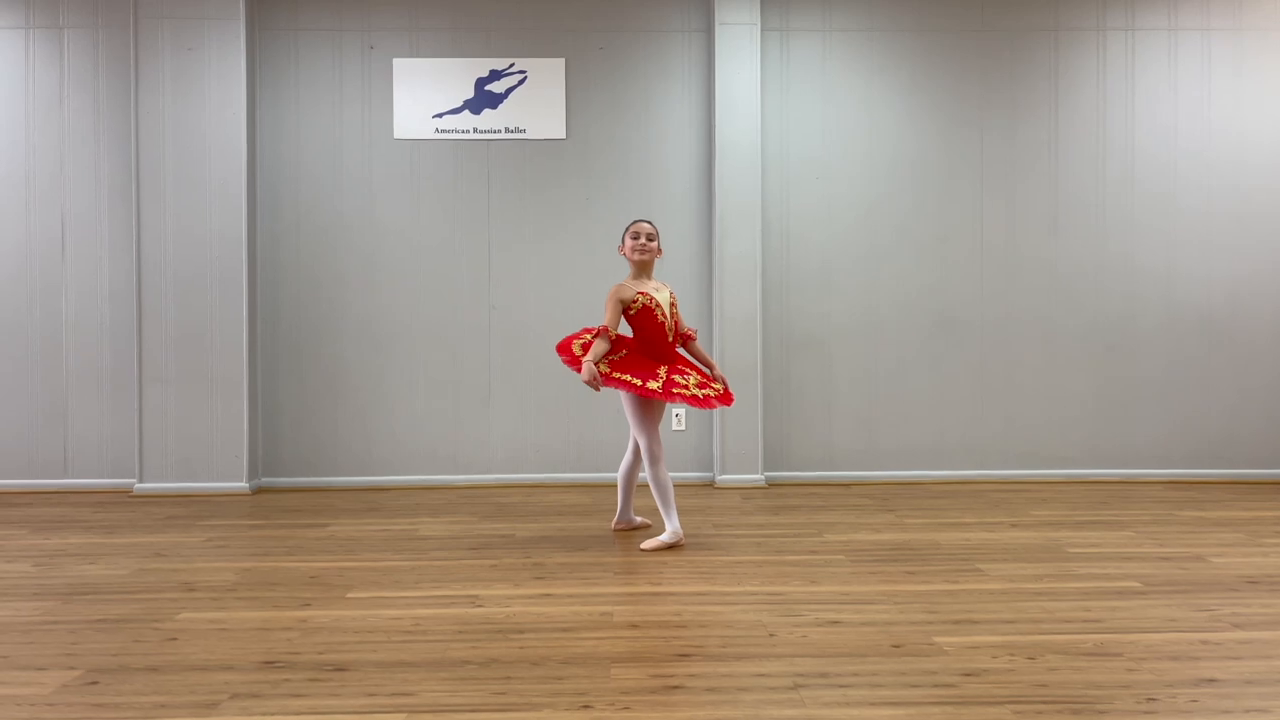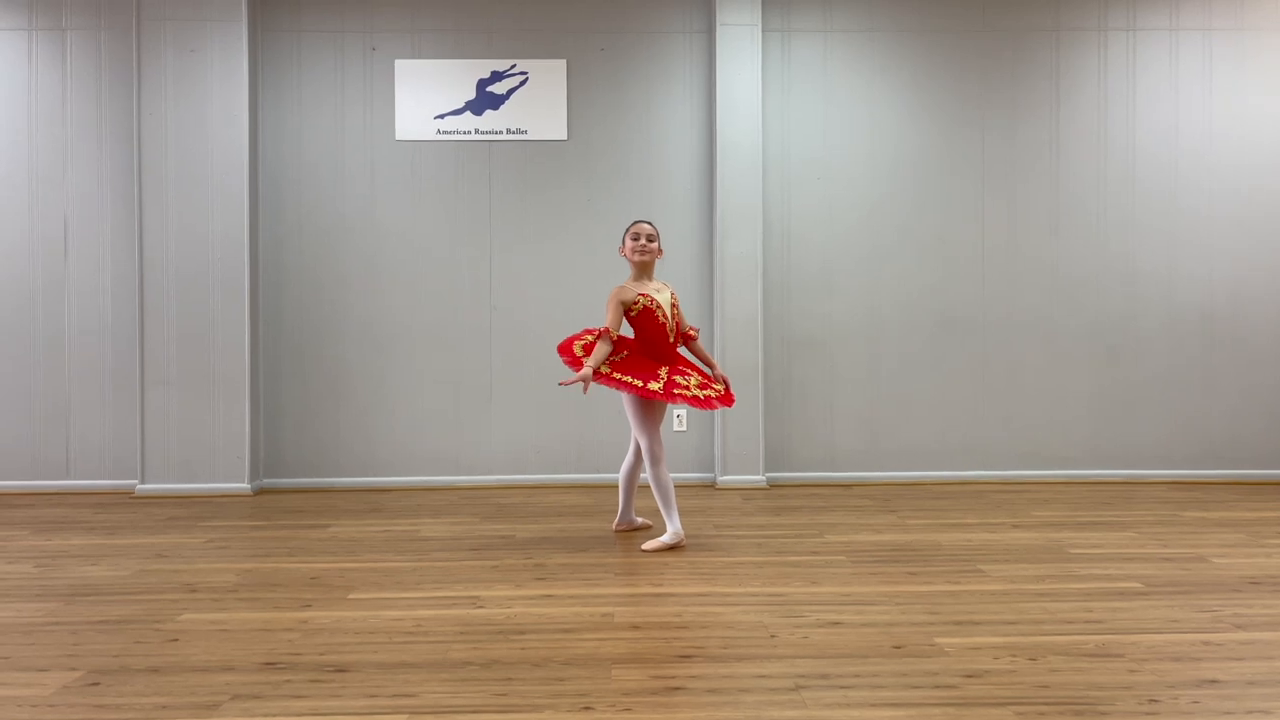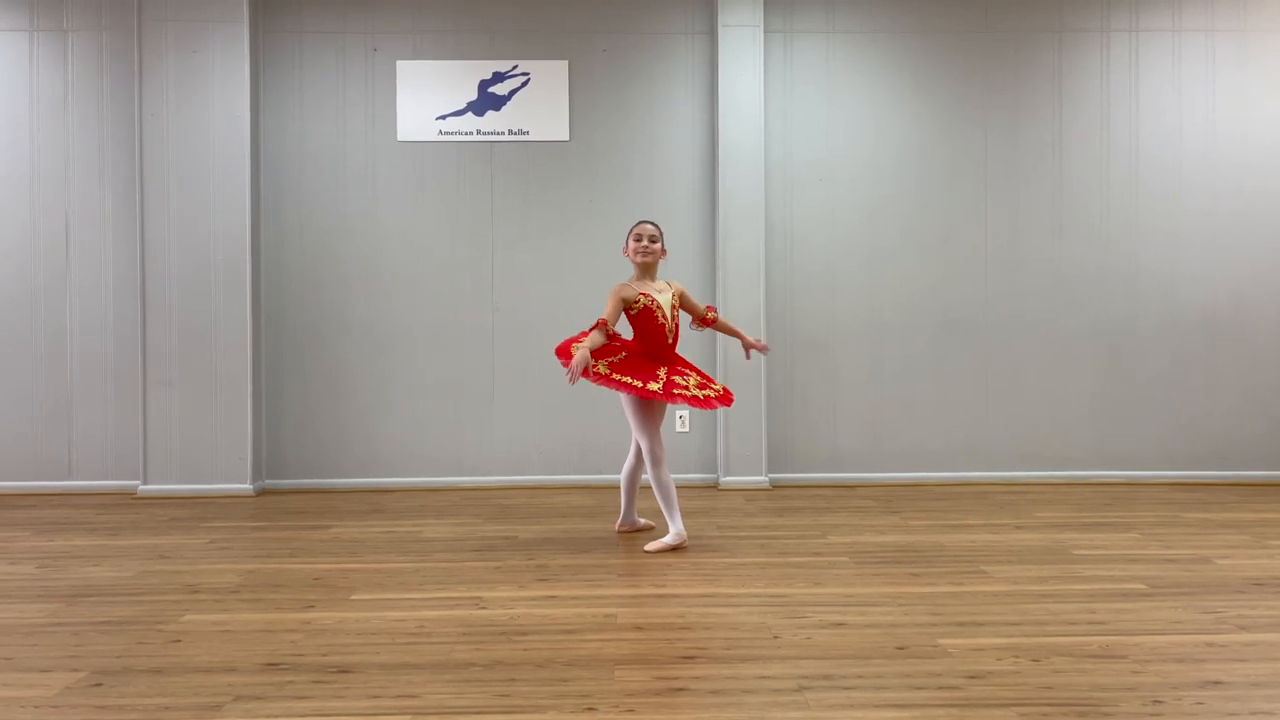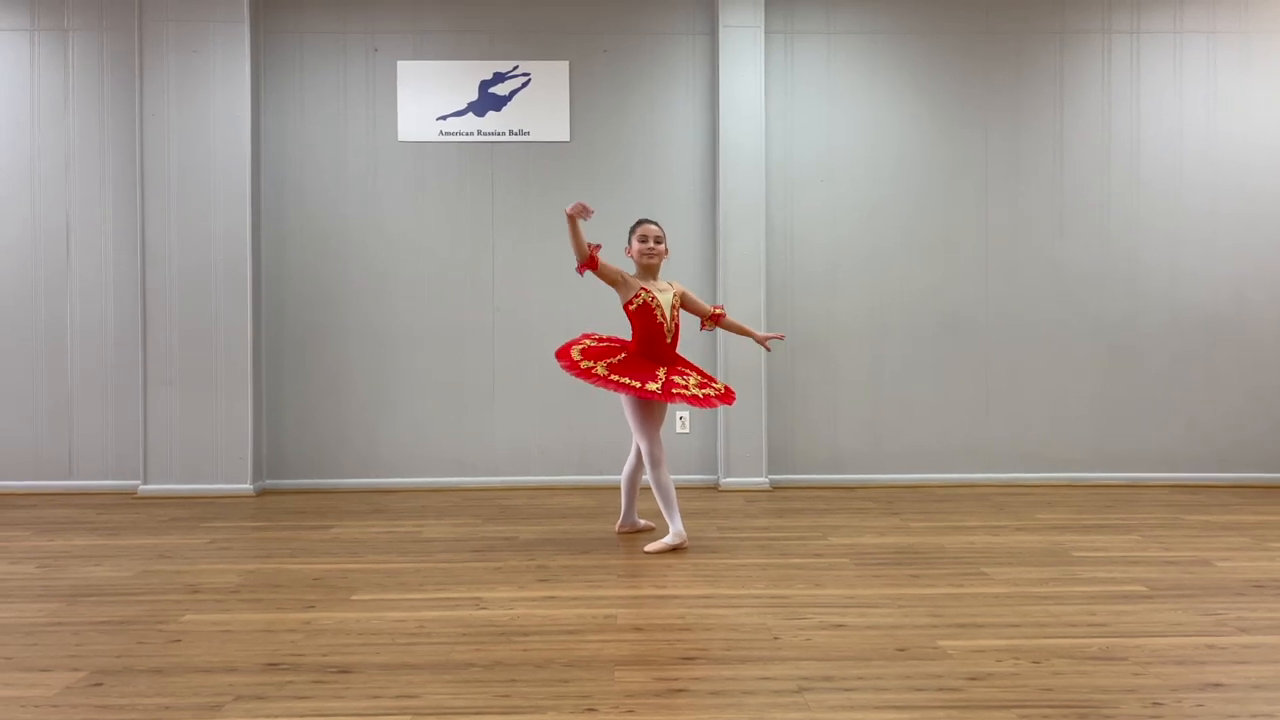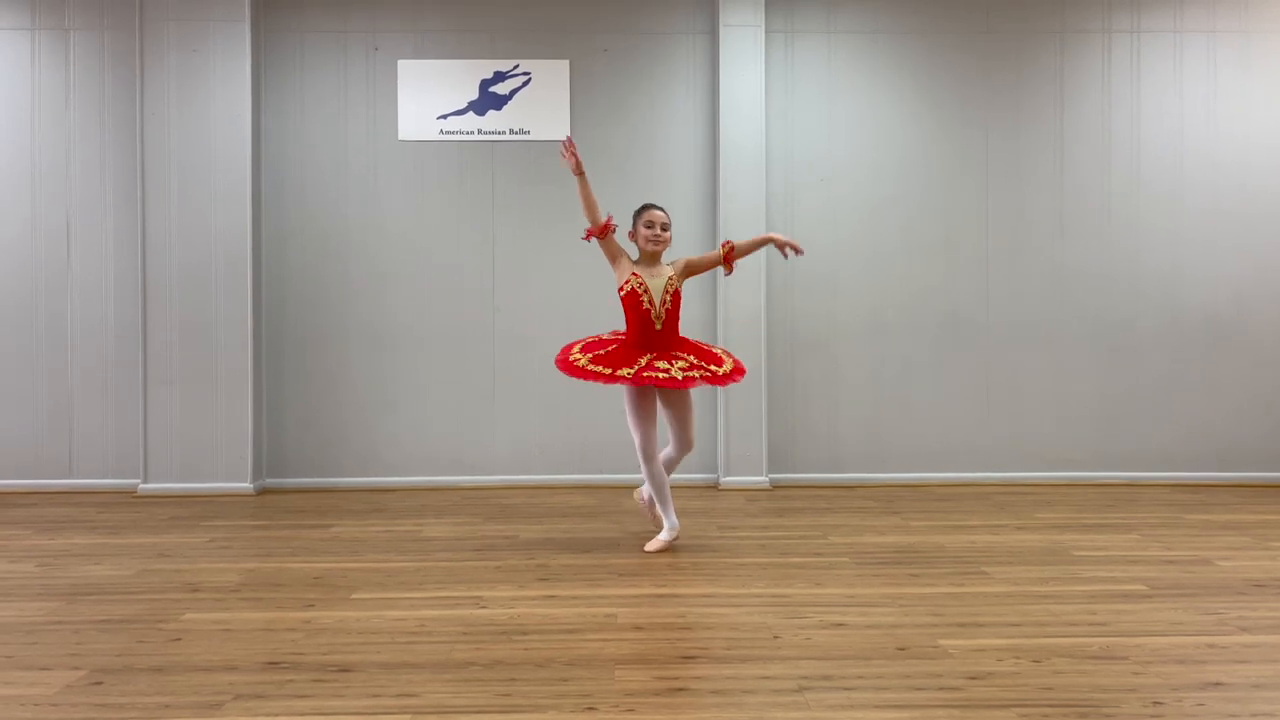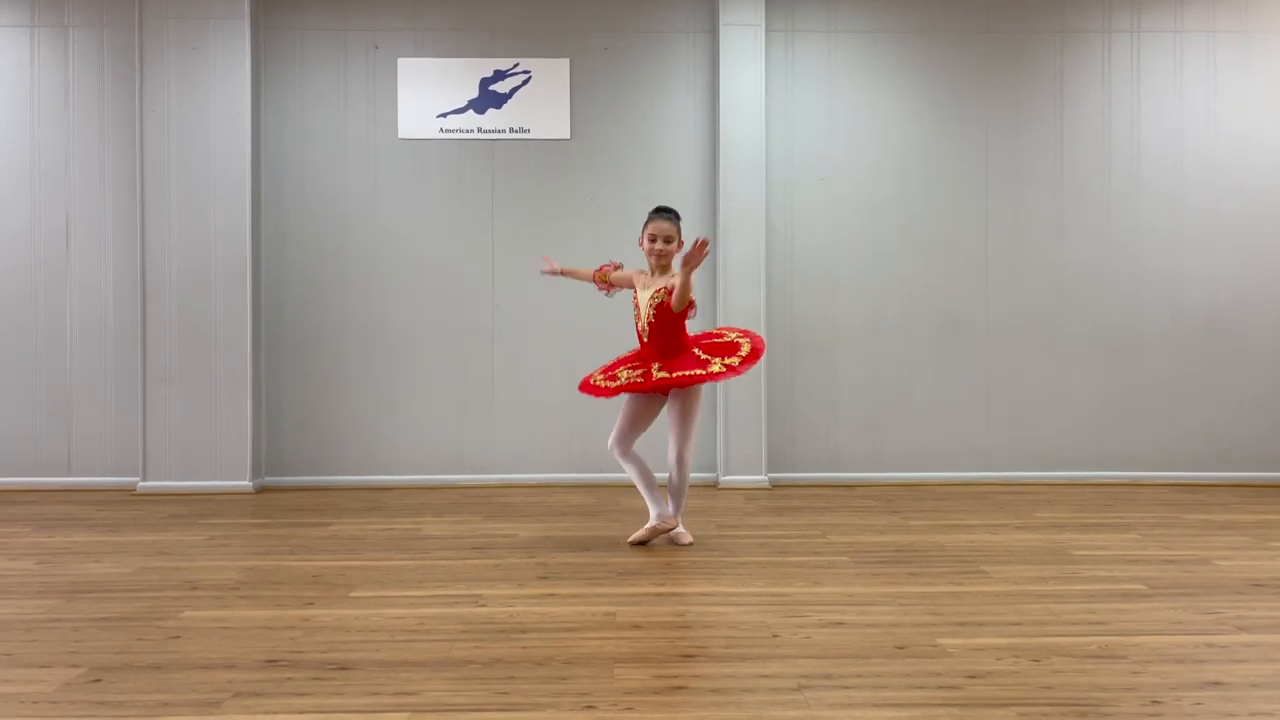
dt=0.3s
person 1, frame 1
left shoulder: (667, 290)
right shoulder: (621, 292)
left elbow: (684, 336)
right elbow: (606, 335)
left wrist: (712, 367)
right wrist: (588, 362)
left hip: (663, 372)
right hip: (635, 370)
left knee: (639, 448)
right knee: (652, 450)
left ankle: (624, 515)
right ankle: (673, 528)
person 1, frame 2
left shoulder: (669, 290)
right shoulder: (622, 293)
left elbow: (686, 334)
right elbow: (608, 337)
left wrist: (713, 366)
right wrist: (588, 367)
left hip: (665, 373)
right hip: (637, 372)
left knee: (641, 448)
right knee: (654, 451)
left ankle: (626, 516)
right ankle: (674, 529)
person 1, frame 3
left shoulder: (674, 289)
right shoulder: (625, 291)
left elbow: (706, 317)
right elbow: (601, 329)
left wrist: (743, 336)
right wrist: (583, 352)
left hip: (663, 372)
right hip: (635, 371)
left knee: (641, 449)
right knee: (654, 451)
left ankle: (628, 517)
right ankle: (677, 530)
person 1, frame 4
left shoulder: (676, 291)
right shoulder: (624, 282)
left elbow: (712, 315)
right elbow: (585, 259)
left wrist: (754, 334)
right wrist: (573, 221)
left hip: (663, 373)
right hip: (635, 371)
left knee: (643, 450)
right knee: (653, 452)
left ankle: (628, 517)
right ankle: (676, 530)
person 1, frame 5
left shoulder: (680, 271)
right shoulder: (622, 266)
left elbow: (729, 251)
right elbow: (597, 221)
left wrist: (769, 238)
right wrist: (580, 173)
left hip: (676, 361)
right hip: (634, 362)
left knee: (683, 442)
right knee: (647, 446)
left ankle: (650, 491)
right ankle: (668, 526)
person 1, frame 6
left shoulder: (679, 281)
right shoulder: (638, 278)
left elbow: (678, 306)
right elbow: (602, 275)
left wrist: (688, 272)
right wrist: (562, 270)
left hip: (686, 370)
right hip: (650, 373)
left knee: (679, 456)
right knee: (619, 443)
left ankle: (676, 518)
right ankle: (660, 515)
